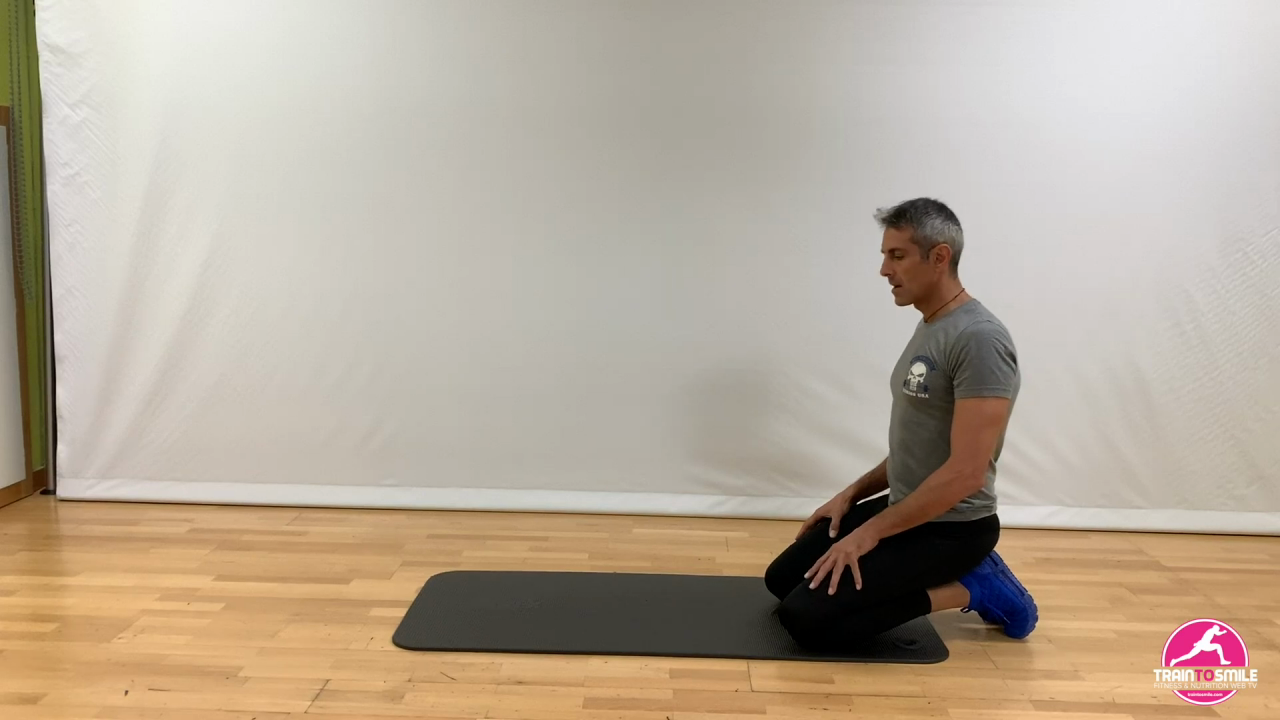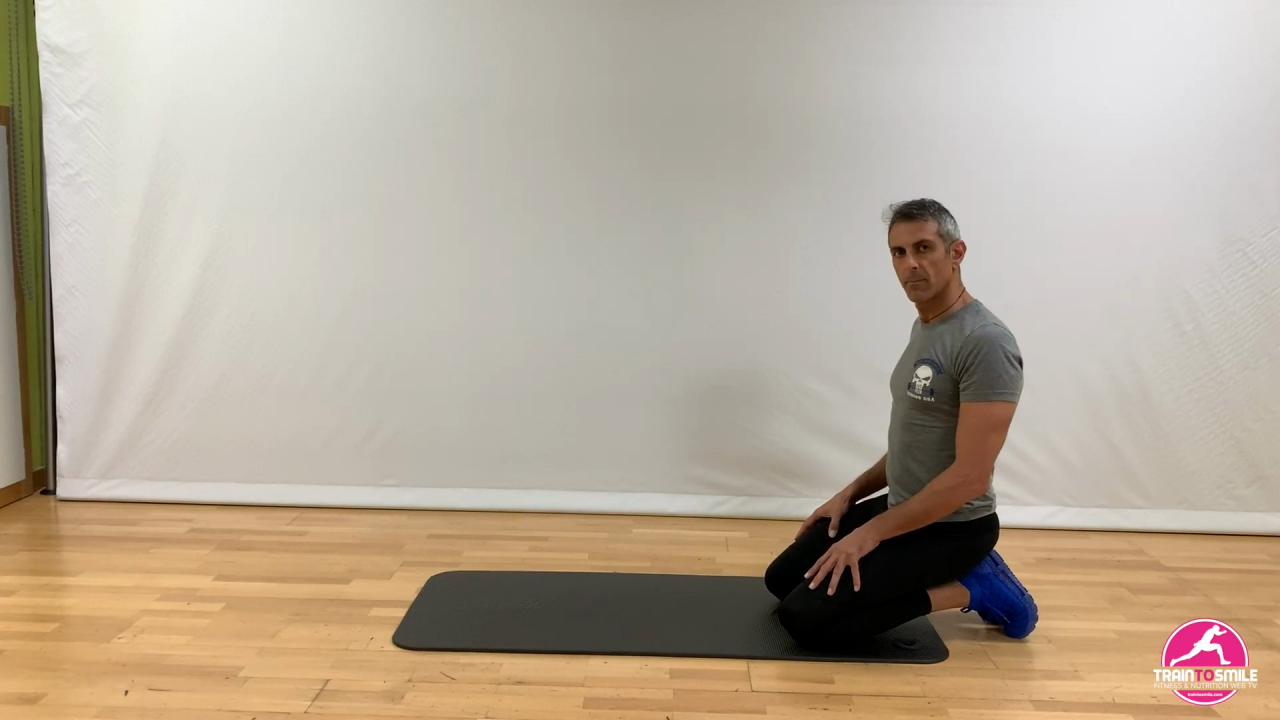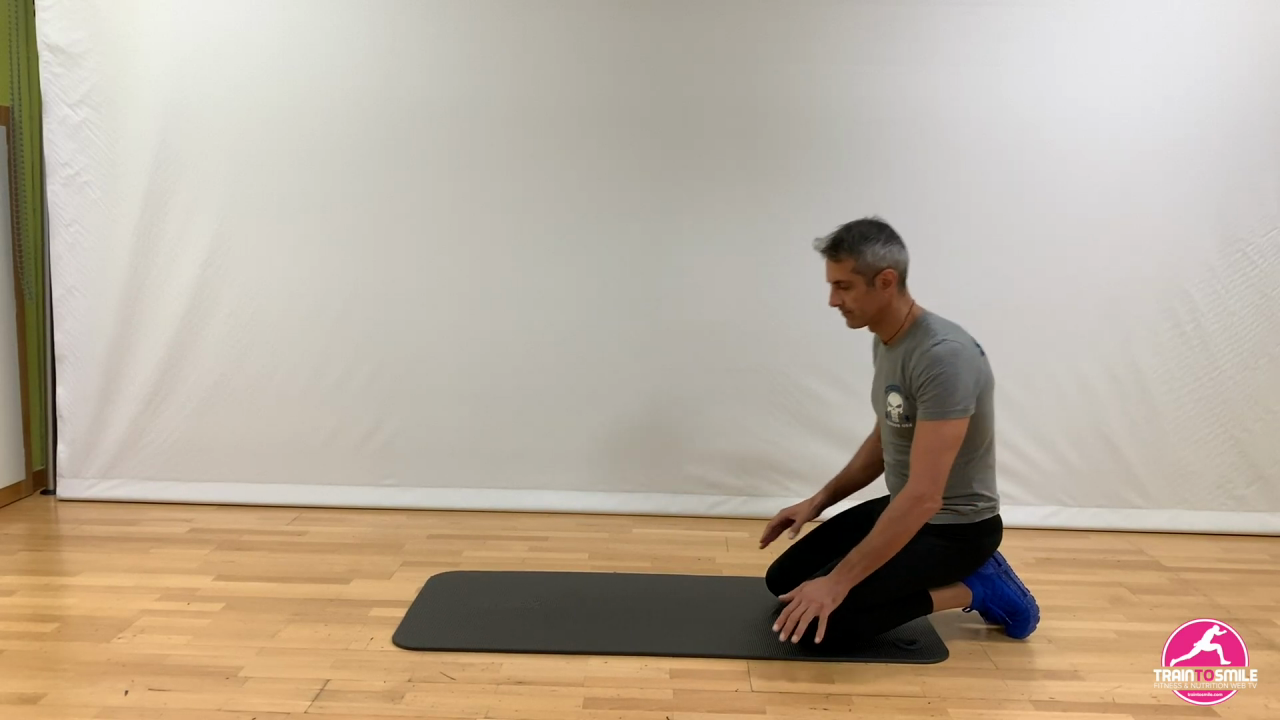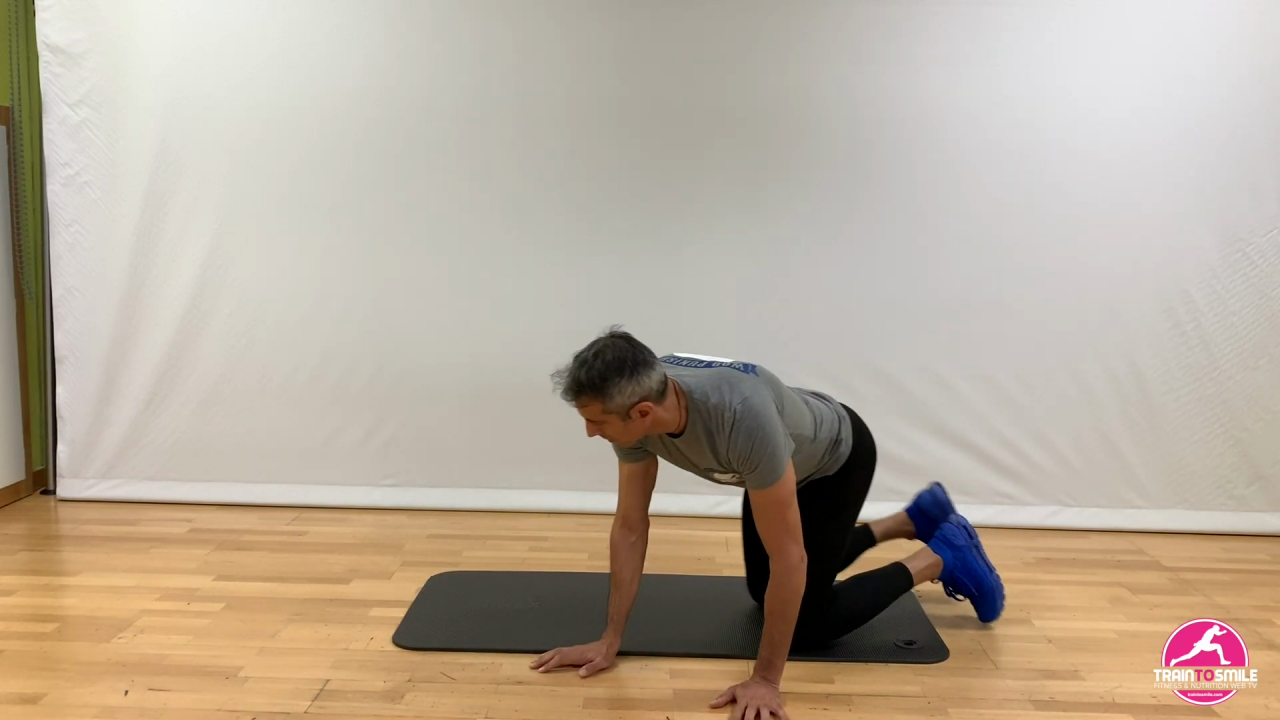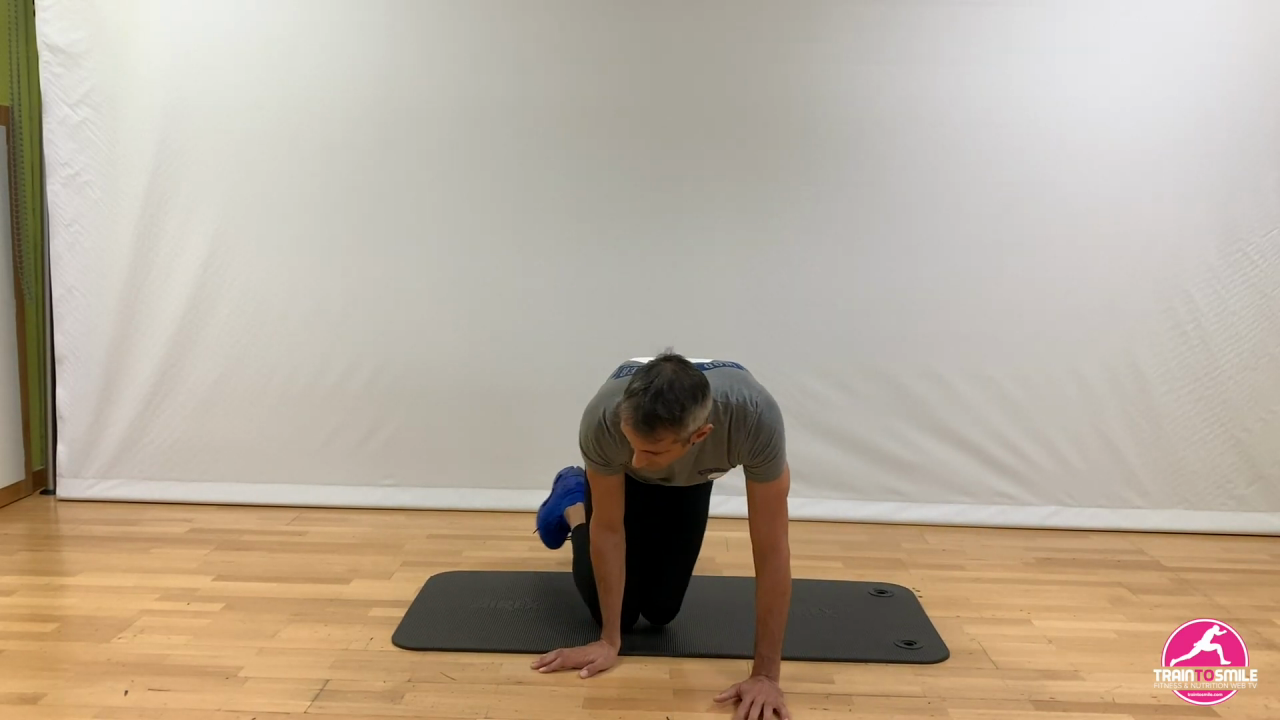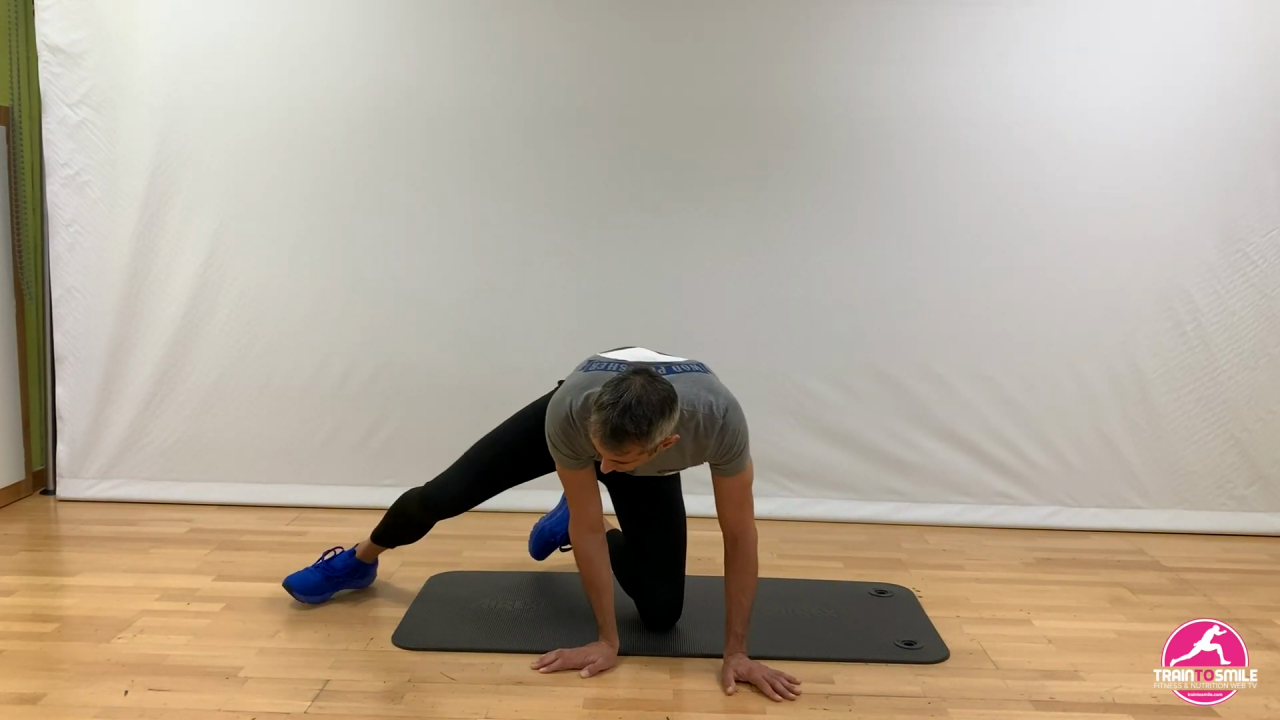
dt=0.7s
person 1, frame 1
left shoulder: (979, 340)
right shoulder: (931, 329)
left elbow: (965, 472)
left wrist: (870, 533)
right wrist: (852, 494)
left hip: (949, 528)
right hip: (906, 507)
left knee: (804, 616)
right knee: (782, 578)
left ankle: (969, 588)
right ankle: (955, 576)
person 1, frame 2
left shoulder: (985, 343)
right shoulder: (924, 328)
left elbow: (971, 476)
left wrist: (872, 534)
right wrist: (850, 494)
left hip: (948, 528)
right hip: (902, 506)
left knee: (803, 617)
right knee: (783, 579)
left ankle: (970, 589)
right ankle: (956, 578)
person 1, frame 3
left shoulder: (942, 357)
right shoulder: (886, 341)
left elbow: (923, 496)
left wrist: (838, 582)
right wrist: (818, 501)
left hip: (953, 529)
right hip: (902, 509)
left knee: (810, 620)
right knee: (784, 579)
left ankle: (969, 588)
right ankle: (937, 579)
person 1, frame 4
left shoulder: (742, 417)
right shoulder: (637, 401)
left elbow: (788, 557)
right elbow: (630, 526)
left wrist: (767, 680)
right wrist: (611, 640)
left hip: (832, 459)
right hip: (775, 458)
left knee: (814, 624)
right knee: (765, 590)
left ankle: (937, 555)
right ankle: (917, 521)
person 1, frame 5
left shoulder: (756, 417)
right shoulder: (604, 418)
left elbow: (772, 549)
right elbow: (608, 528)
left wrist: (766, 675)
right wrist: (609, 641)
left hip: (692, 478)
left knee: (660, 608)
right knee: (616, 611)
right ankle: (574, 508)
person 1, frame 6
left shoulder: (719, 419)
right shoulder: (569, 412)
left elbow: (739, 537)
right elbow: (588, 529)
left wrist: (736, 652)
right wrist: (607, 640)
left hip: (652, 473)
right hip: (581, 414)
left knee: (663, 611)
right knee: (440, 497)
left ankle: (572, 524)
right ankle: (358, 561)
